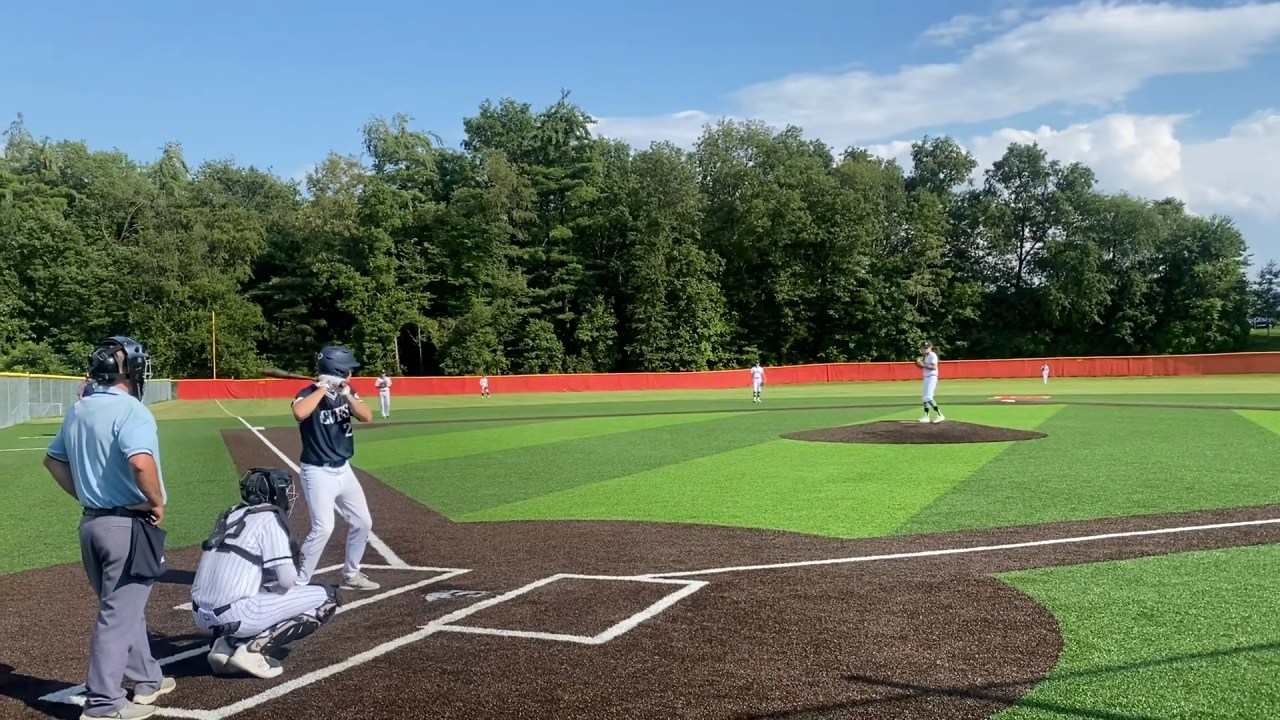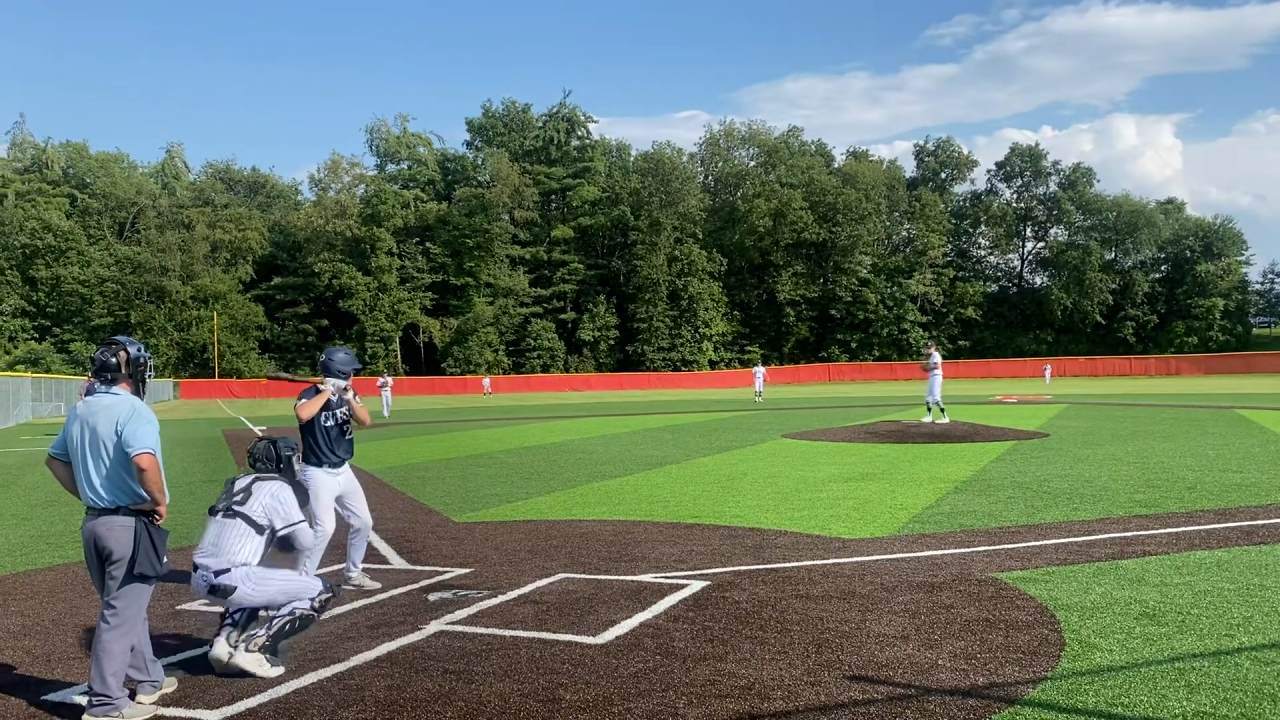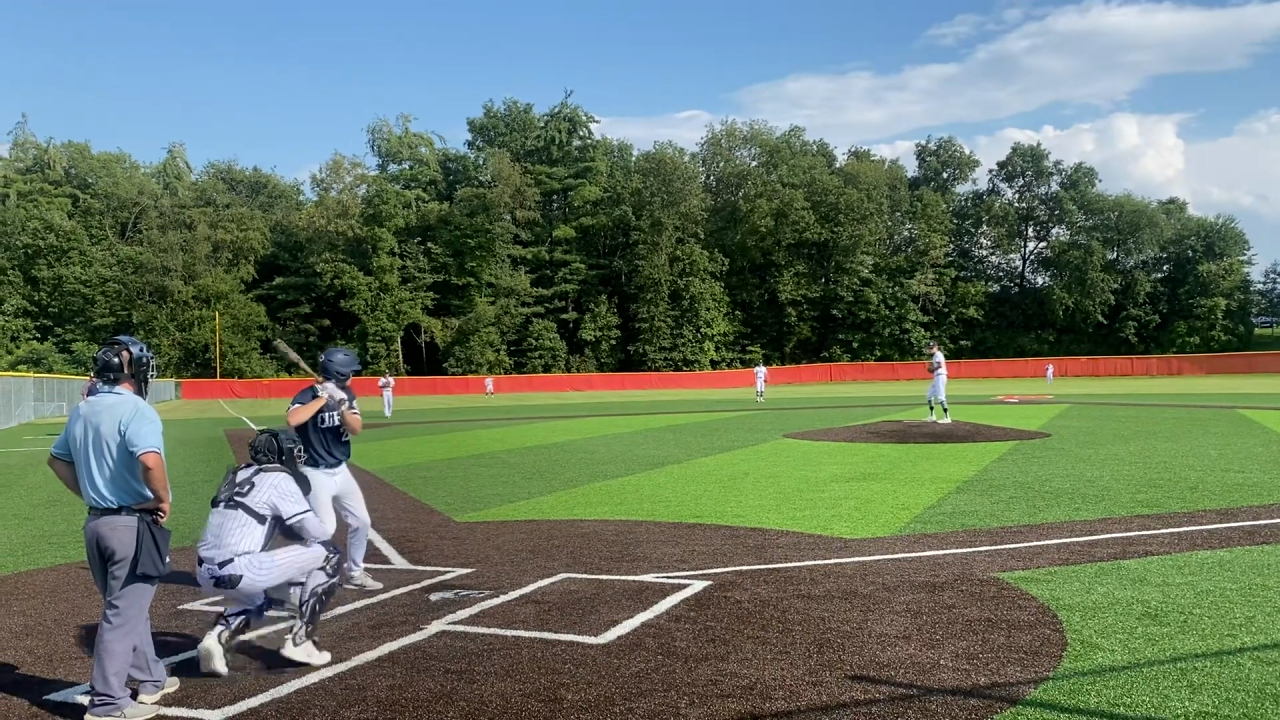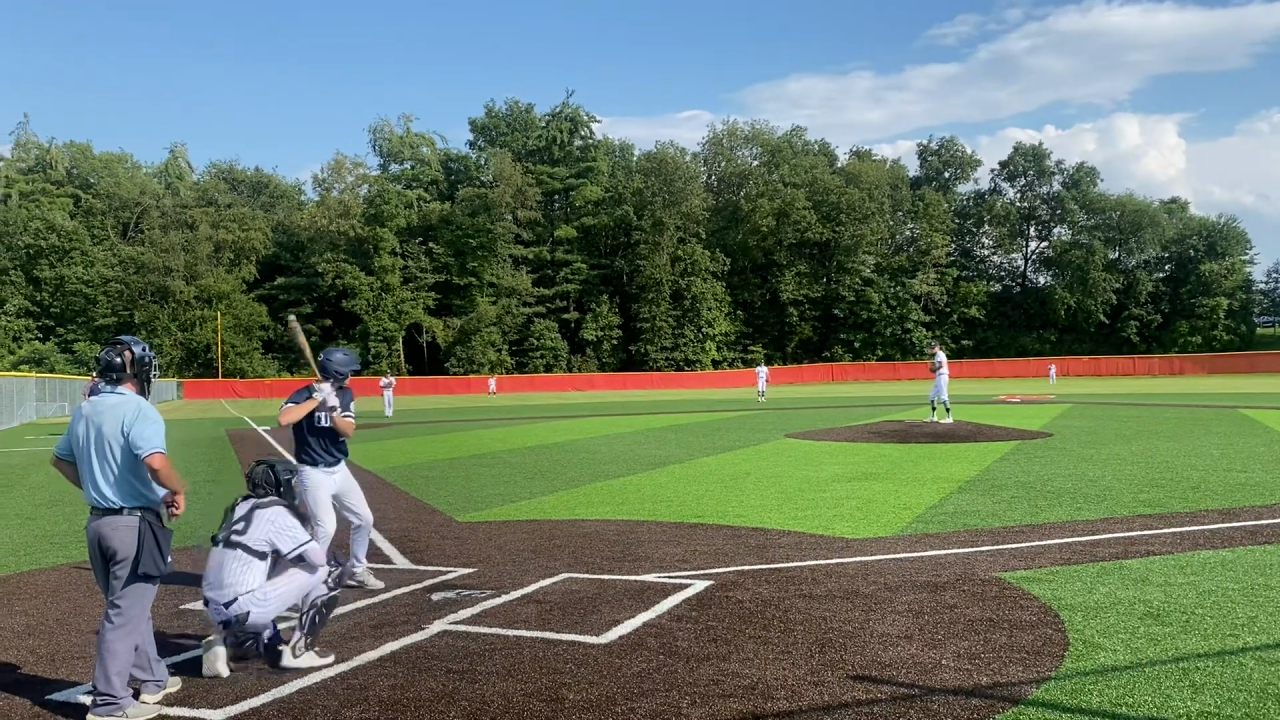
dt=0.2s
person 1, frame 1
left shoulder: (77, 411)
right shoulder: (130, 410)
left elbow: (53, 459)
right elbow: (140, 462)
right wrist: (156, 501)
left hip: (91, 522)
right hip: (127, 525)
left knee: (124, 606)
right knee: (119, 614)
left ankle: (146, 680)
person 1, frame 2
left shoulder: (79, 411)
right shoulder: (133, 410)
left elbow: (55, 459)
right elbow: (144, 461)
right wrist: (159, 501)
left hip: (94, 522)
right hip: (130, 524)
left knee: (127, 606)
right knee: (122, 613)
left ankle: (149, 680)
person 1, frame 3
left shoulder: (81, 411)
right shoulder: (136, 410)
left elbow: (57, 459)
right elbow: (150, 460)
right wrist: (163, 498)
left hip: (96, 522)
right hip: (132, 524)
left knee: (128, 606)
right knee: (124, 613)
left ankle: (151, 679)
person 1, frame 4
left shoulder: (84, 411)
right shoulder: (139, 410)
left elbow: (61, 460)
right elbow: (155, 461)
right wrist: (178, 490)
left hip: (98, 521)
right hip: (134, 524)
left knee: (130, 606)
right knee: (125, 613)
left ankle: (152, 680)
person 2, frame 1
left shoulder: (346, 391)
right shoulder: (309, 392)
left elbow: (366, 416)
right elbow: (299, 413)
left wrist: (346, 393)
right wrist: (324, 387)
left hip: (343, 470)
right hip: (317, 473)
left knee: (362, 522)
right knee: (323, 528)
left ankle: (351, 575)
right ankle: (297, 585)
person 2, frame 2
left shoulder: (348, 392)
right shoulder: (311, 394)
left elbow: (365, 421)
right elbow: (302, 415)
left wrist: (348, 396)
right wrist: (327, 390)
left hip: (343, 471)
right hip: (317, 474)
left knee: (363, 522)
right knee: (324, 528)
left ankle: (353, 574)
person 2, frame 3
left shoulder: (346, 394)
right shoulder: (308, 395)
left elbow: (356, 429)
right elbow: (292, 420)
left wrist: (342, 406)
right wrist: (323, 397)
left hip: (340, 471)
right hip: (314, 474)
left knee: (361, 521)
right knee: (325, 528)
left ankle: (354, 574)
person 2, frame 4
left shoulder: (345, 394)
right shoulder: (304, 394)
left elbow: (348, 432)
right elbow: (283, 419)
left wrist: (334, 411)
right wrist: (317, 398)
left hip: (339, 469)
right hip: (313, 473)
left knee: (363, 518)
right knee: (325, 528)
left ankle: (358, 571)
person 3, frame 1
left shoulder: (232, 515)
right shoulder: (270, 518)
right elbow: (288, 580)
left hip: (203, 615)
right hip: (231, 613)
left knee: (255, 596)
right knee: (327, 598)
left ankle: (223, 647)
right ankle: (254, 649)
person 3, frame 2
left shoulder: (239, 483)
right shoulder: (278, 487)
right elbow: (307, 543)
left wrist: (289, 541)
left hip: (201, 580)
right hip: (230, 578)
left knee: (254, 585)
right knee: (322, 592)
left ankle: (225, 641)
right ankle: (252, 650)
person 3, frame 3
left shoulder: (240, 474)
right shoulder: (280, 478)
right elbow: (317, 532)
left hip: (208, 572)
right hip: (236, 570)
left knee: (256, 597)
right knee: (327, 556)
left ankle: (218, 637)
right ankle: (299, 640)
person 3, frame 4
left shoulder: (241, 507)
right shoulder: (277, 512)
right elbow: (318, 557)
left hip: (216, 609)
right hip: (242, 607)
left knee: (269, 641)
right knee: (330, 570)
left ankle: (223, 642)
right ankle: (299, 650)
